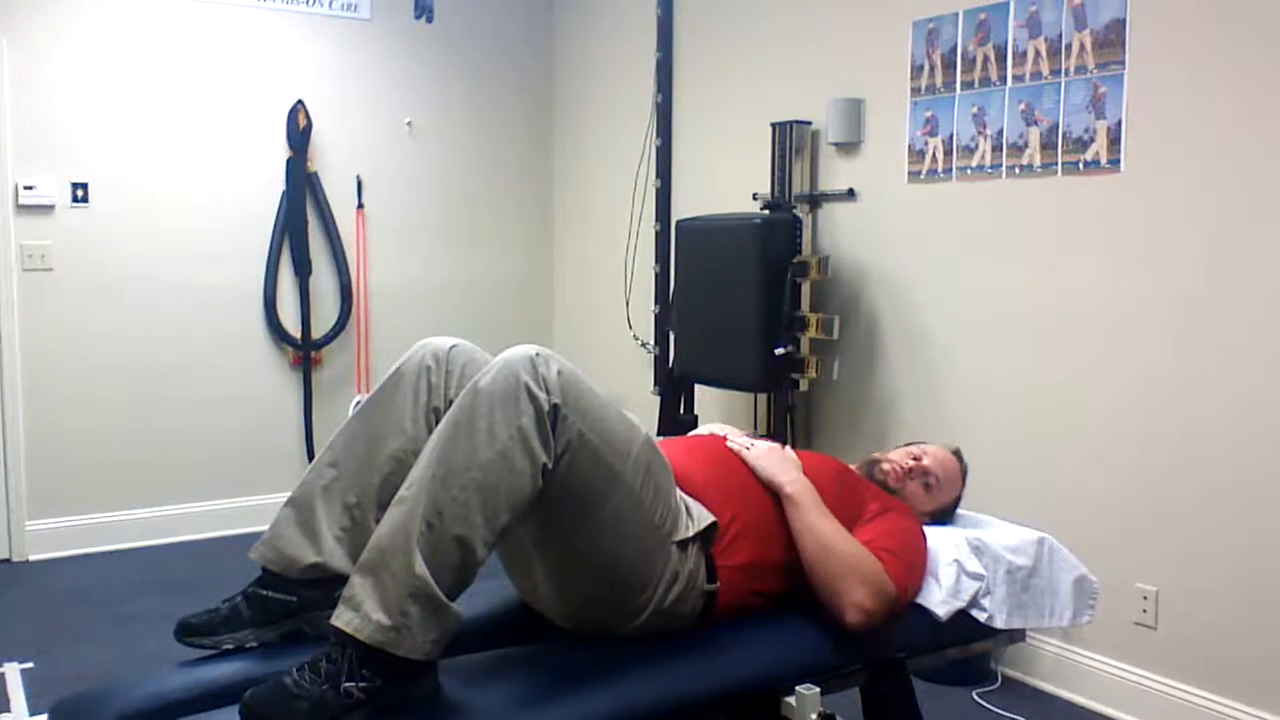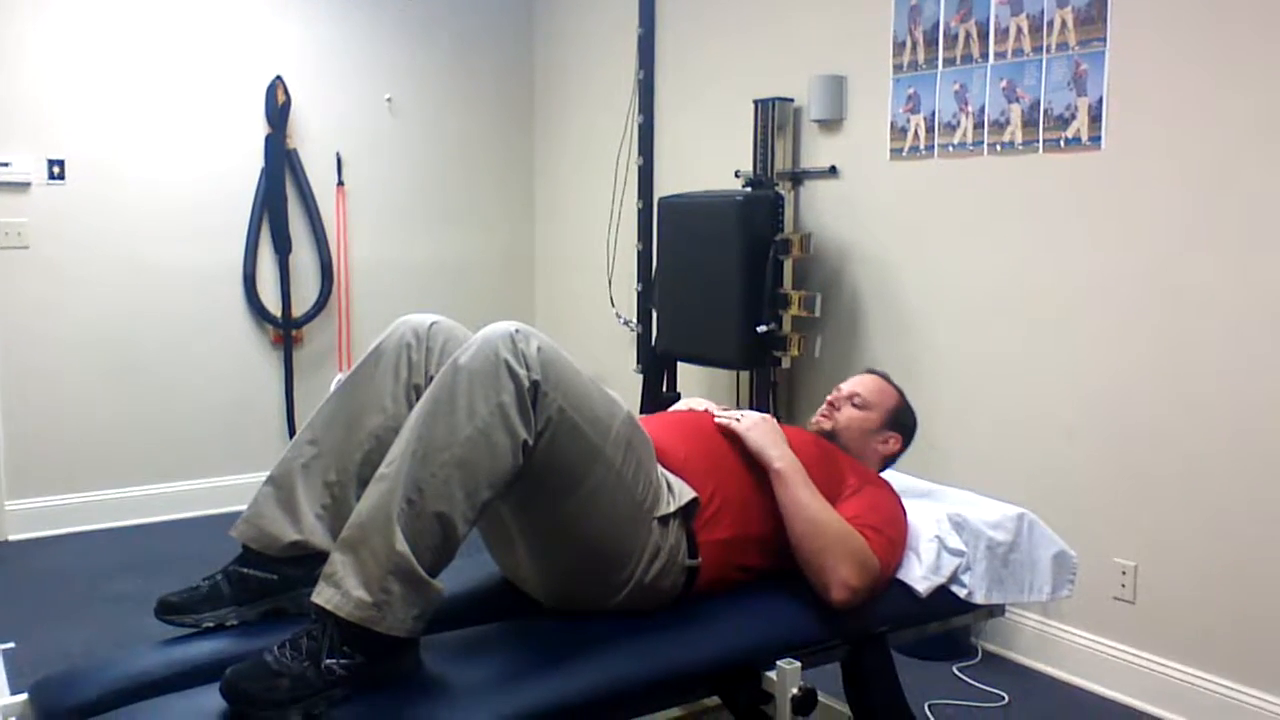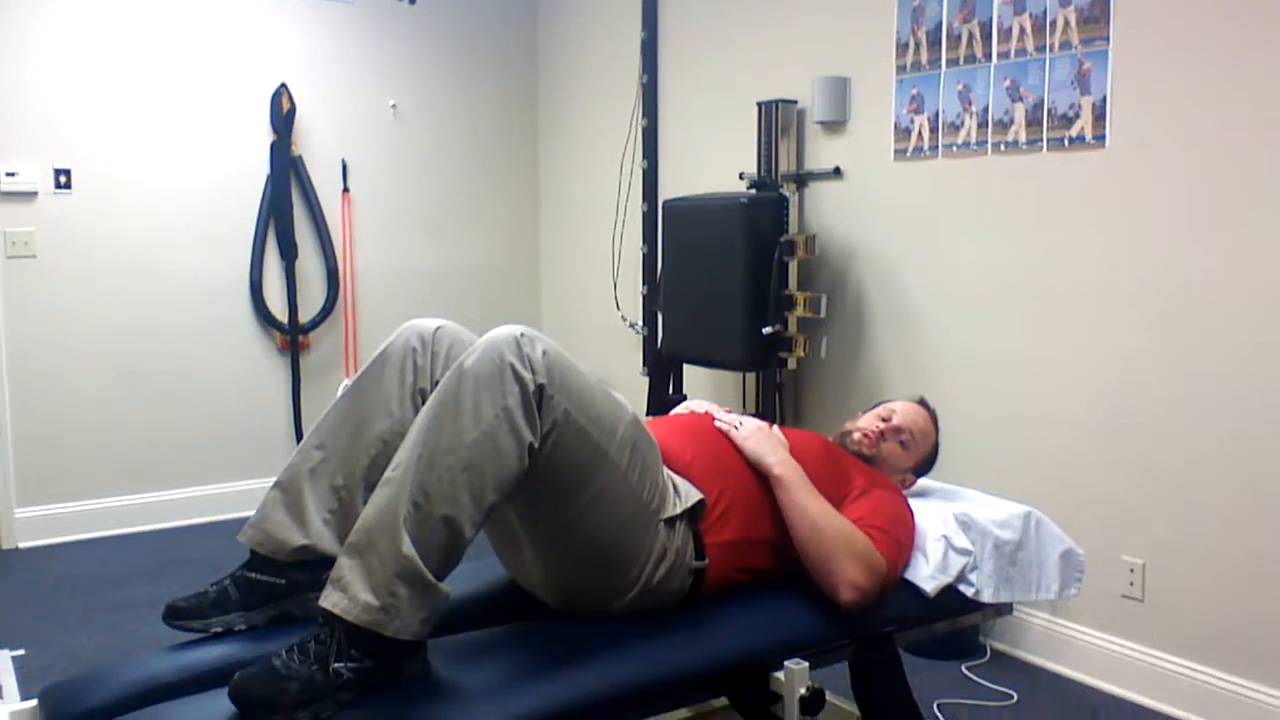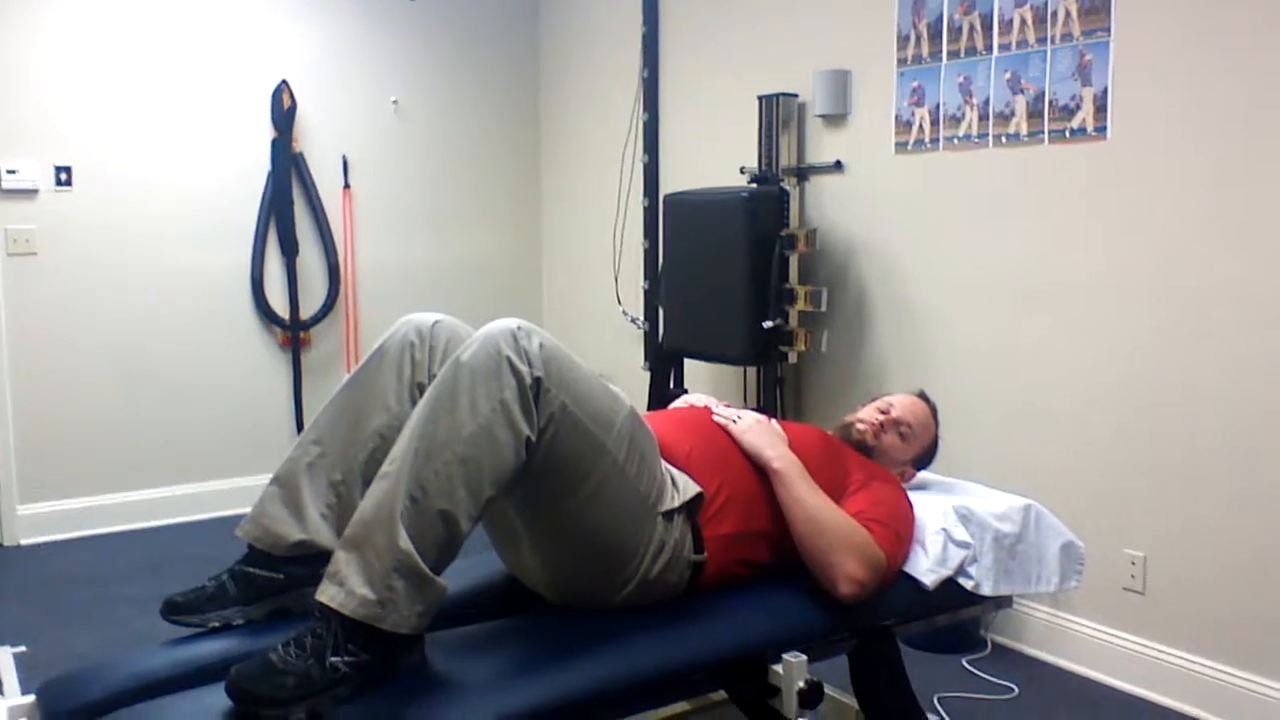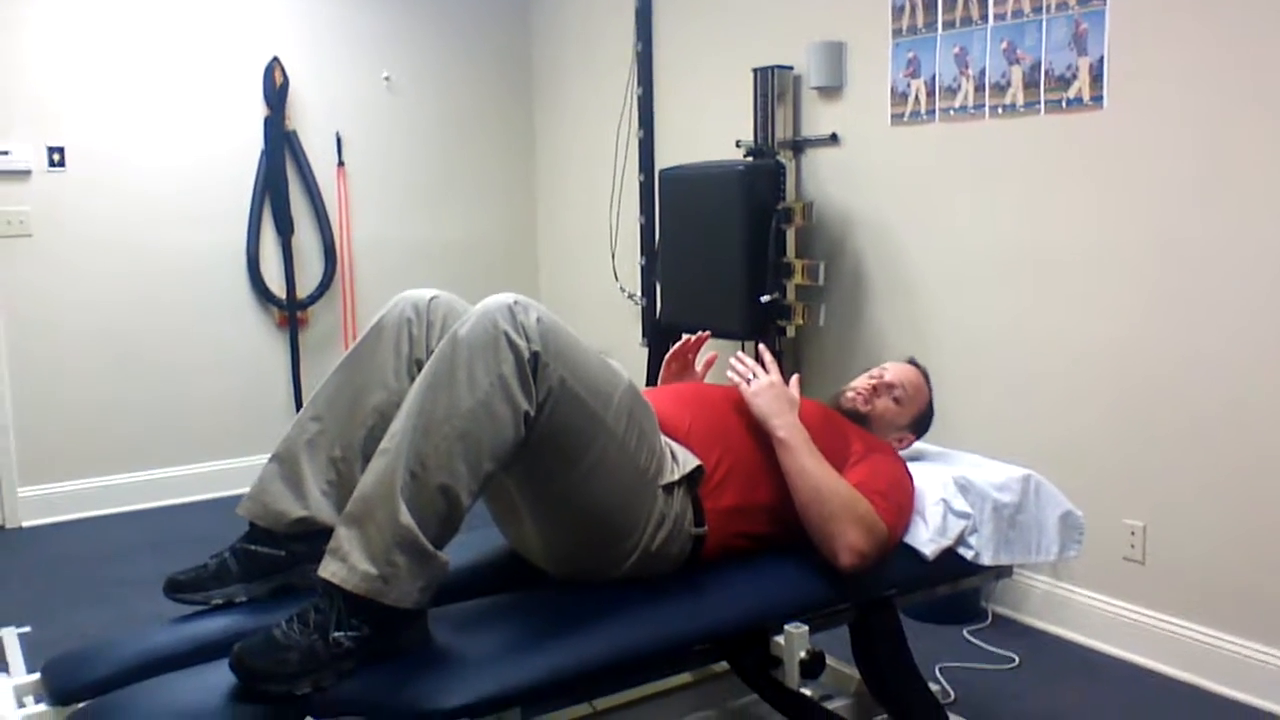
dt=1s
person 1, frame 1
left shoulder: (894, 529)
right shoulder: (791, 466)
left elbow: (857, 604)
left wrist: (788, 482)
right wrist: (699, 447)
left hip: (671, 558)
right hip: (571, 544)
left knee: (530, 378)
right knee: (443, 364)
left ankle: (383, 649)
right ankle: (300, 584)
person 1, frame 2
left shoulder: (868, 494)
right shoulder: (763, 433)
left elbow: (842, 582)
left wrist: (778, 456)
right wrist: (682, 421)
left hip: (654, 535)
right hip: (548, 523)
left knee: (510, 353)
right knee: (423, 340)
left ankle: (365, 626)
right ankle: (282, 559)
person 1, frame 3
left shoulder: (879, 500)
right shoulder: (772, 437)
left elbow: (849, 582)
left wrist: (778, 463)
right wrist: (686, 419)
left hip: (661, 537)
right hip: (555, 525)
left knee: (516, 356)
right knee: (429, 344)
left ankle: (371, 630)
right ankle: (289, 564)
person 1, frame 4
left shoulder: (878, 492)
right shoulder: (768, 431)
left elbow: (848, 575)
left wrist: (777, 456)
right wrist: (677, 420)
left hip: (658, 529)
right hip: (557, 519)
left knee: (513, 351)
right knee: (426, 339)
left ankle: (368, 624)
right ankle: (287, 557)
person 1, frame 5
left shoulder: (877, 463)
right shoulder: (778, 411)
left elbow: (849, 544)
left wrist: (782, 423)
right wrist: (668, 393)
left hip: (658, 502)
right hip: (555, 492)
left knee: (511, 325)
right knee: (424, 315)
left ankle: (369, 599)
right ankle: (289, 533)
